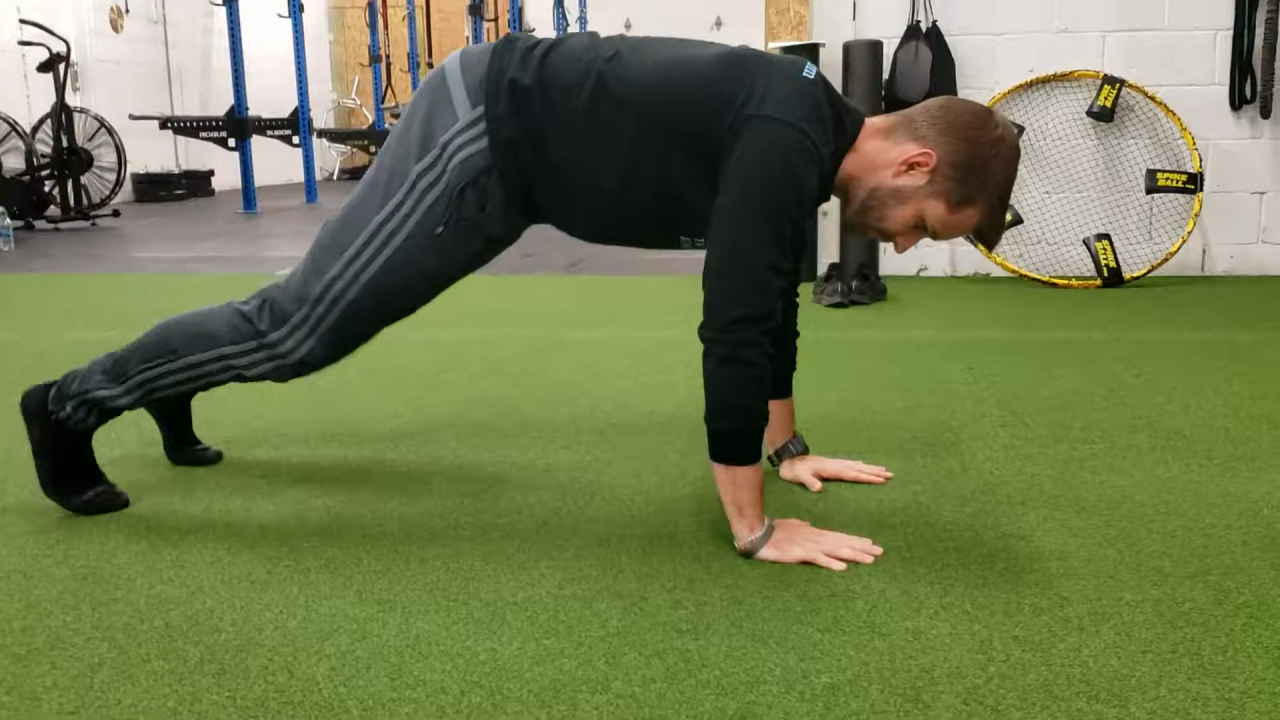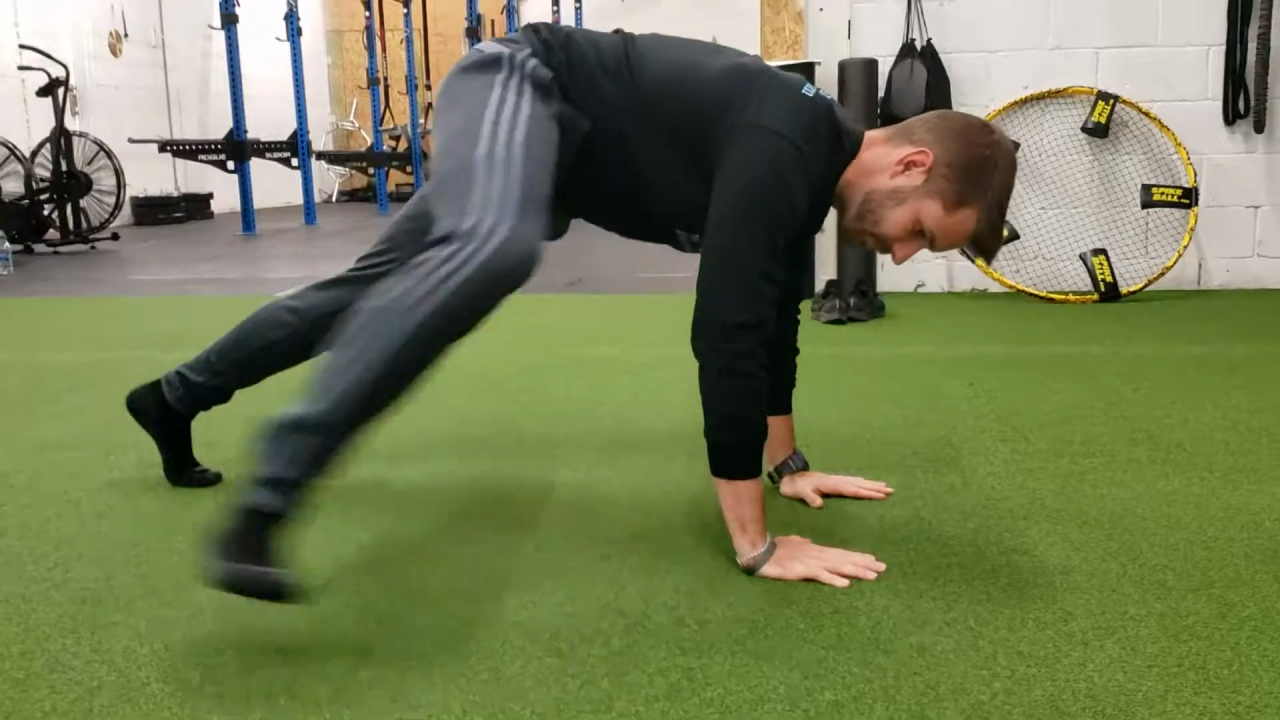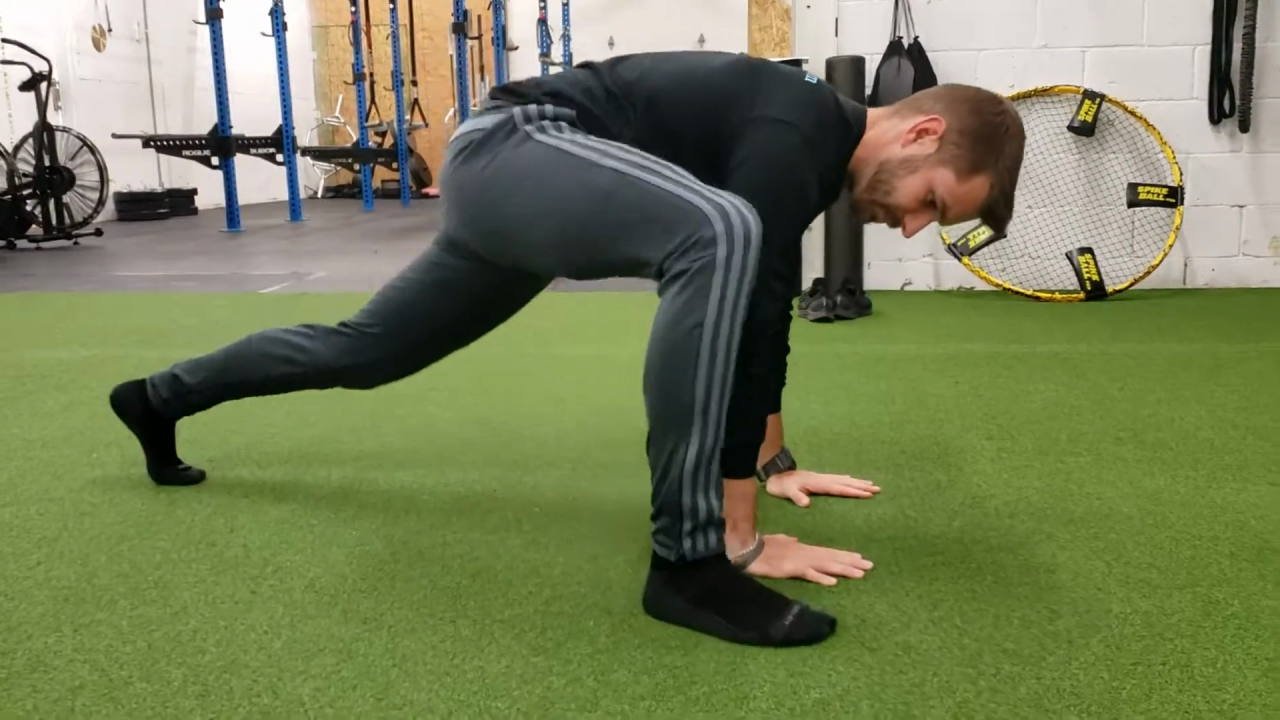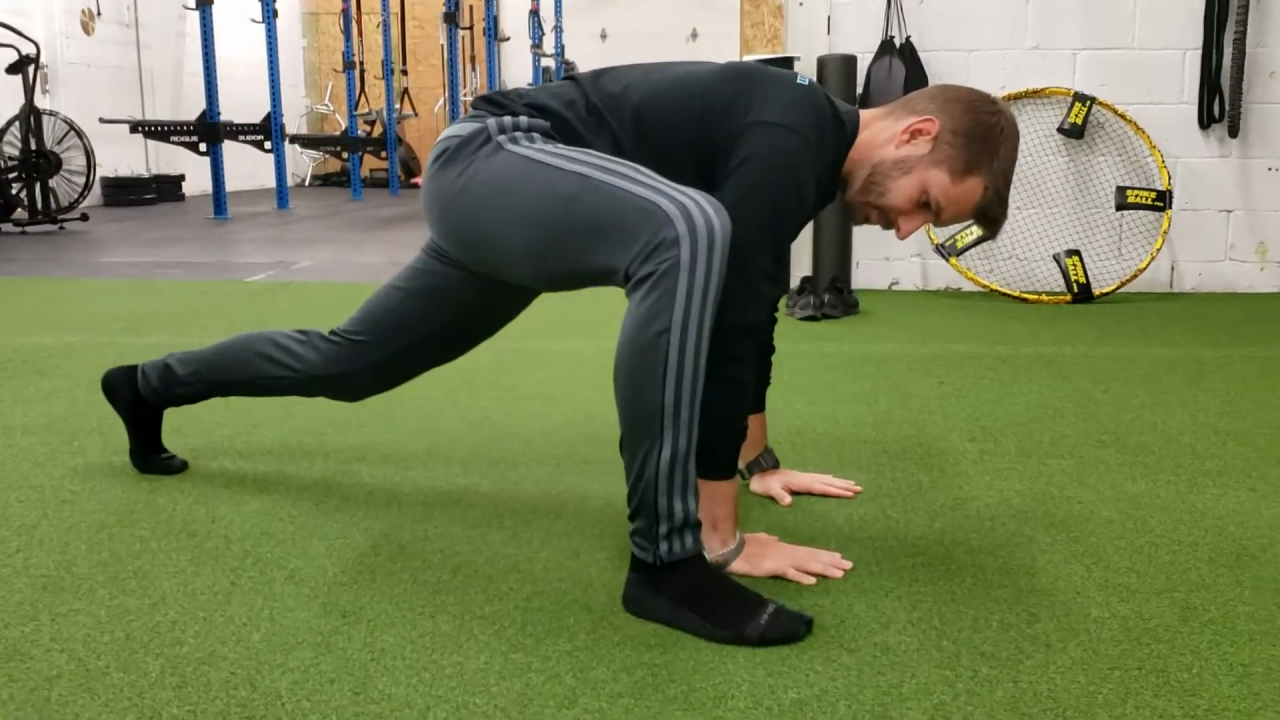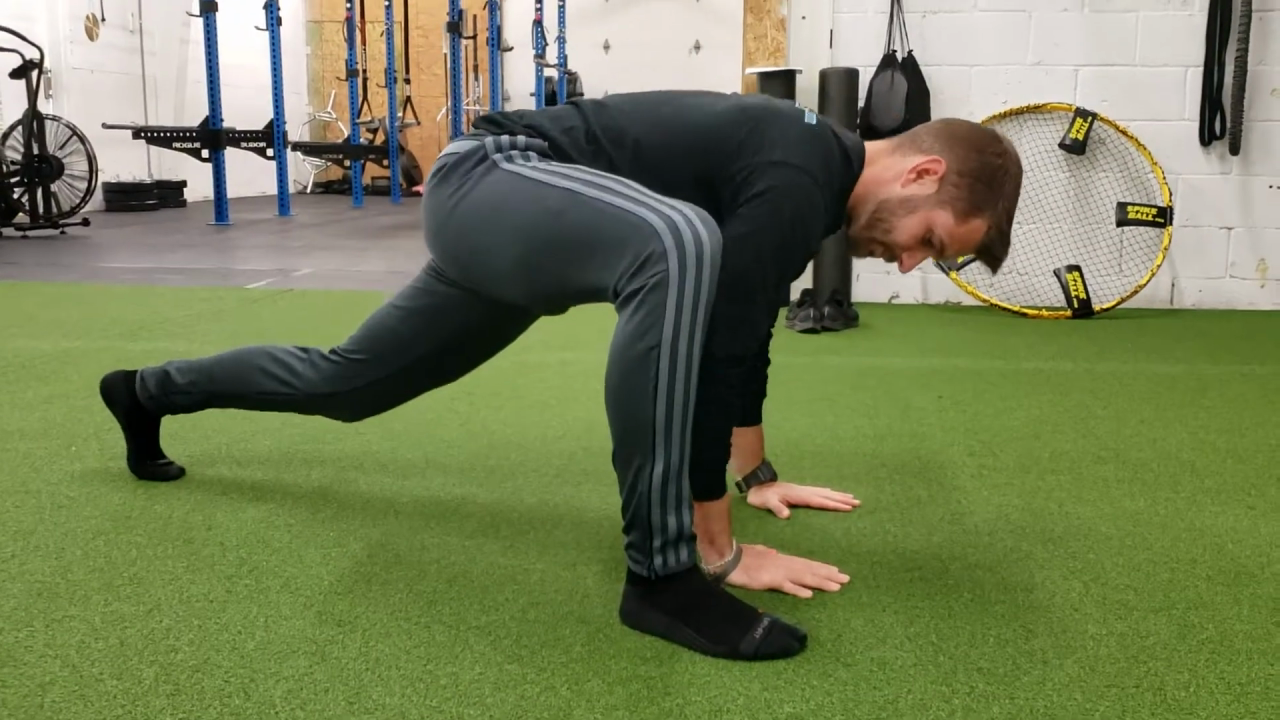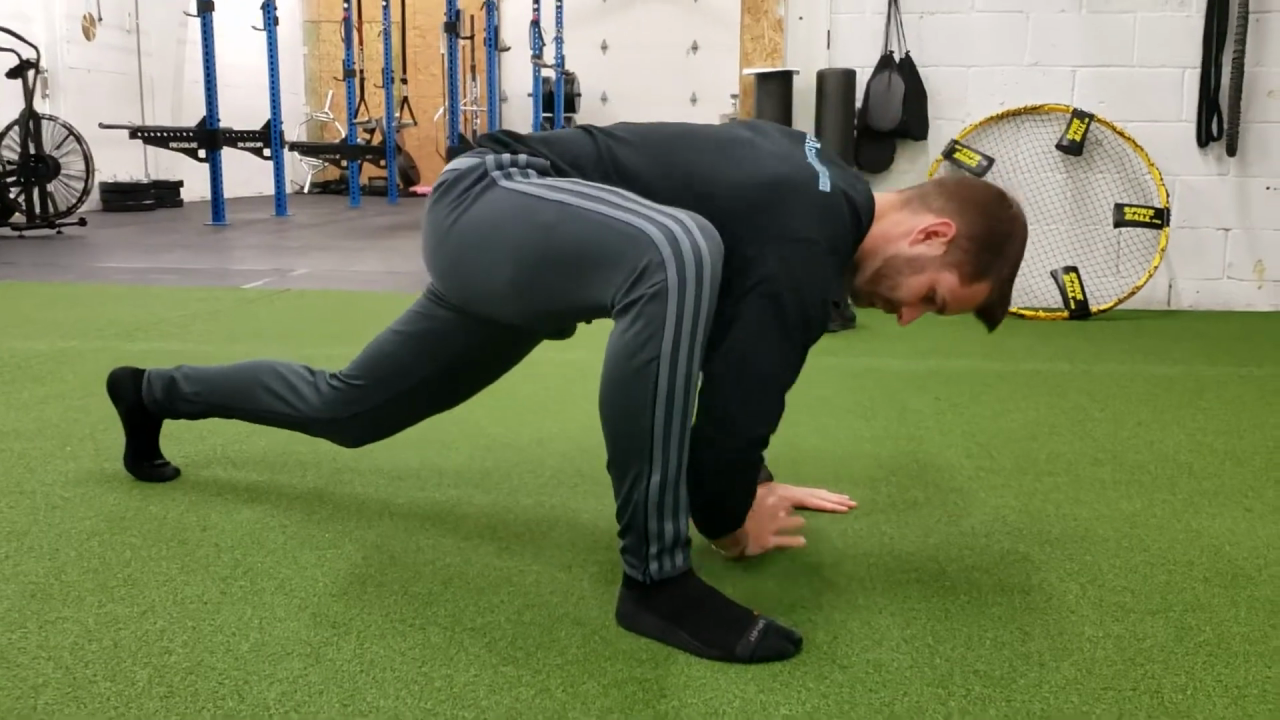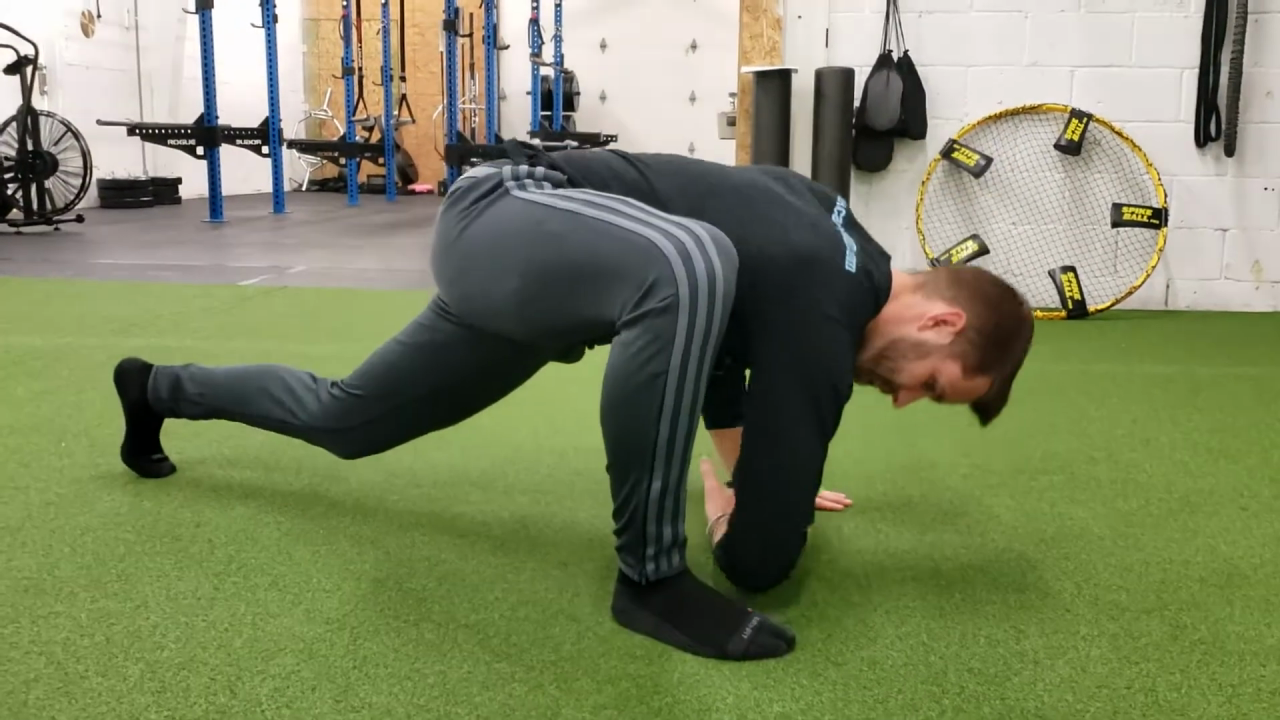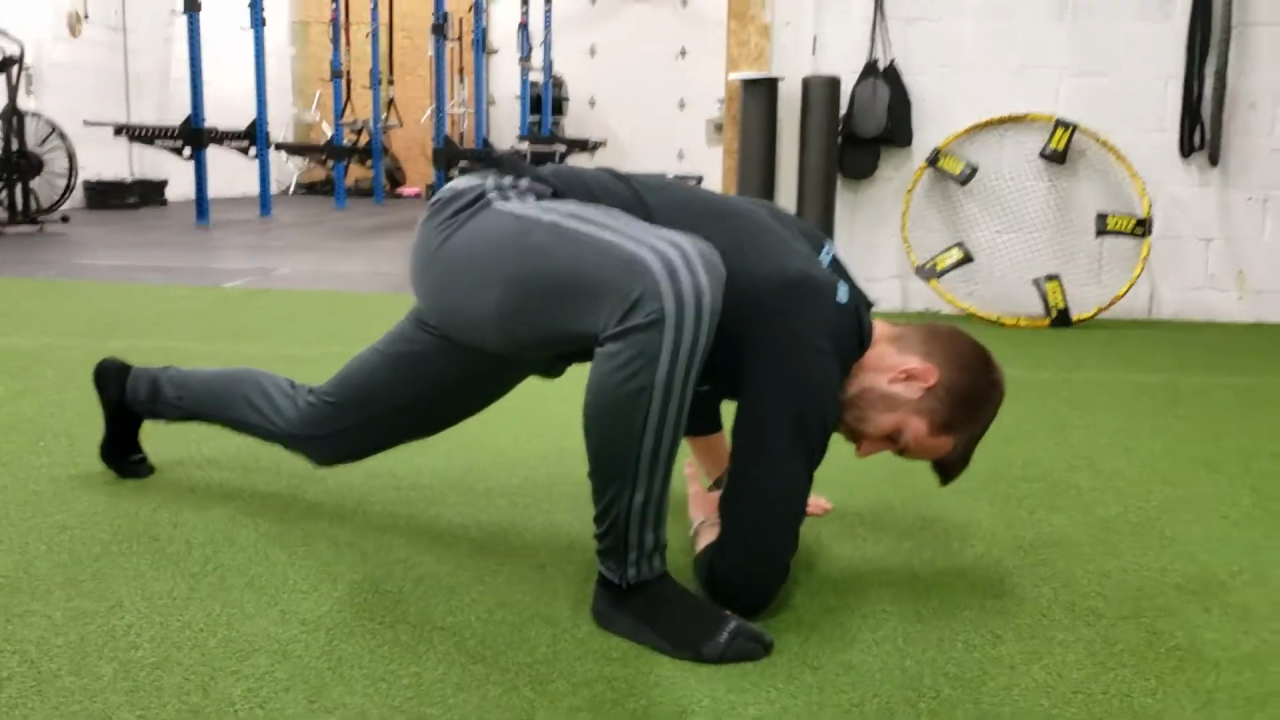
dt=0.3s
person 1, frame 1
left shoulder: (805, 136)
right shoulder: (790, 143)
left elbow: (769, 302)
right elbow: (734, 321)
left wrist: (786, 446)
right wrist: (754, 527)
left hip: (508, 154)
right hip: (482, 132)
left knee: (335, 307)
right knee: (304, 324)
left ankle: (169, 394)
right ankle: (69, 406)
person 1, frame 2
left shoulder: (812, 163)
right shoulder: (782, 151)
left elbow: (773, 315)
right elbow: (728, 333)
left wrist: (788, 462)
right wrist: (754, 545)
left hip: (550, 130)
right hip: (512, 83)
left knee: (374, 290)
right knee: (487, 252)
left ankle: (173, 398)
right ankle: (268, 492)
person 1, frame 3
left shoulder: (811, 143)
right shoulder: (794, 138)
left elbow: (761, 308)
right elbow: (741, 320)
left wrist: (770, 461)
right wrist: (740, 539)
left hip: (521, 181)
right hip: (510, 147)
left knee: (364, 347)
right knee: (722, 234)
left ankle: (158, 398)
right ankle: (689, 560)
person 1, frame 4
left shoulder: (802, 140)
right shoulder: (789, 142)
left elbow: (747, 310)
right elbow: (725, 325)
left wrist: (759, 459)
right wrist: (719, 537)
left hip: (505, 198)
right hip: (489, 159)
left knee: (349, 364)
right knee: (687, 231)
left ankle: (147, 386)
right ankle: (666, 559)
person 1, frame 5
left shoulder: (805, 161)
right shoulder: (799, 182)
left elbow: (738, 326)
right elbow: (712, 354)
left wrist: (754, 473)
right wrist: (715, 549)
left hip: (501, 215)
right hip: (486, 181)
left knee: (346, 383)
right knee: (678, 243)
left ankle: (147, 391)
right ankle: (662, 570)
person 1, frame 6
left shoulder: (823, 188)
right shoulder: (808, 244)
left elbow: (720, 321)
right elbow: (720, 445)
left wrist: (753, 483)
right wrist: (739, 521)
left hip: (500, 237)
right hip: (485, 203)
left knee: (345, 410)
right knee: (677, 253)
left ankle: (152, 394)
right ankle: (655, 577)
person 1, frame 7
left shoulder: (838, 246)
right shoulder: (823, 313)
right elbow: (758, 558)
left wrist: (749, 479)
right wrist: (752, 515)
left hip: (506, 251)
right hip: (498, 218)
left knee: (341, 418)
right knee: (689, 265)
left ankle: (154, 389)
right ankle: (649, 575)
person 1, frame 8
left shoulder: (816, 295)
right shoulder: (807, 345)
right elbow: (746, 579)
left wrist: (726, 482)
right wrist: (737, 517)
left hip: (493, 270)
right hip: (480, 233)
left knee: (318, 427)
right knee: (676, 280)
left ankle: (136, 390)
right ankle: (630, 581)
